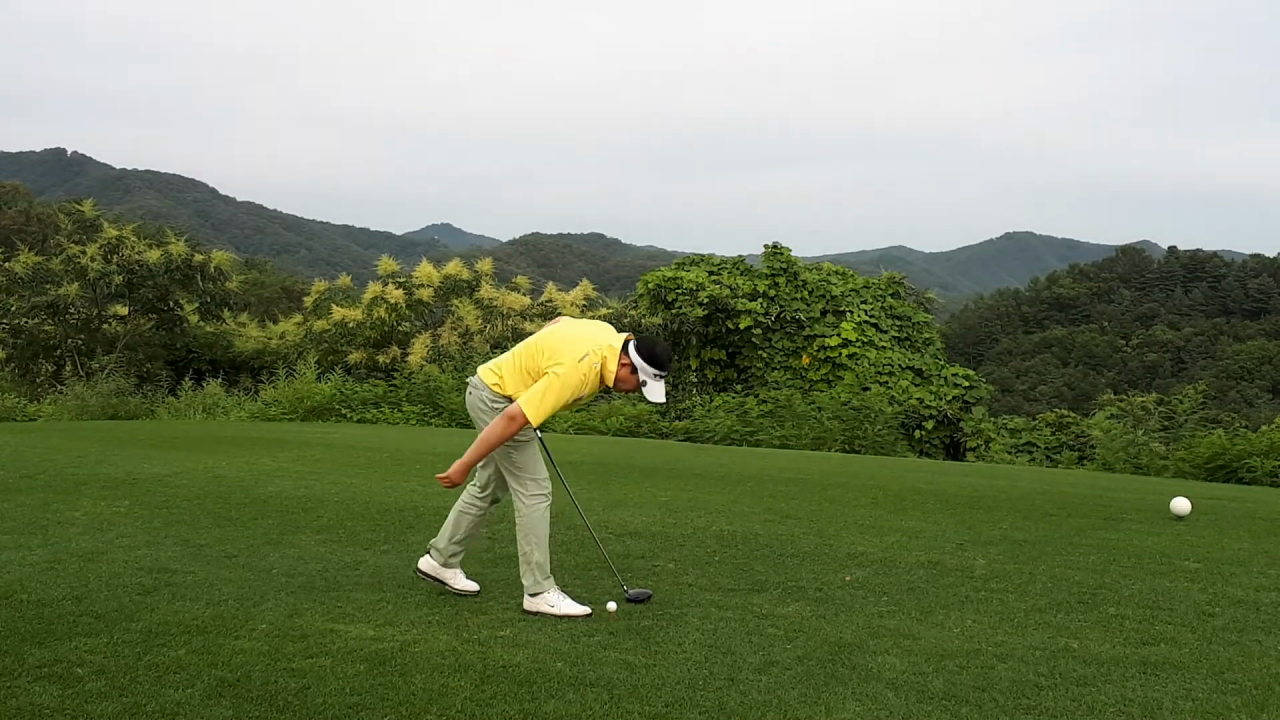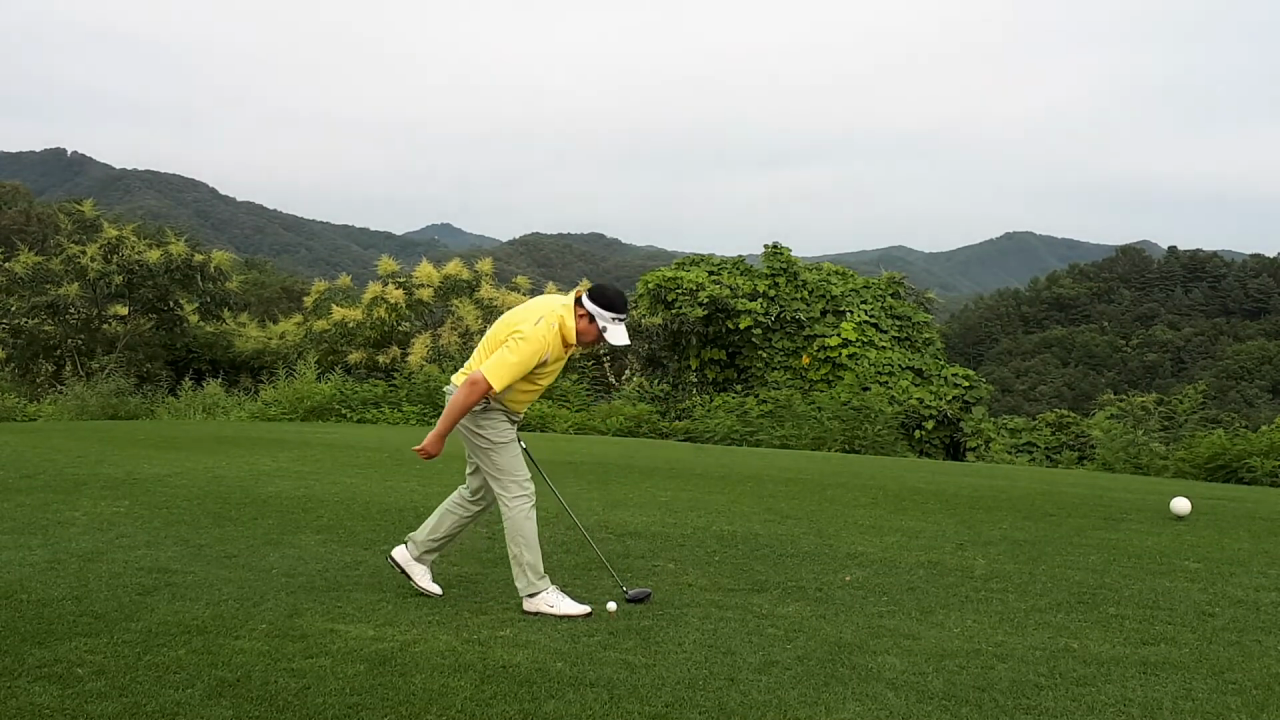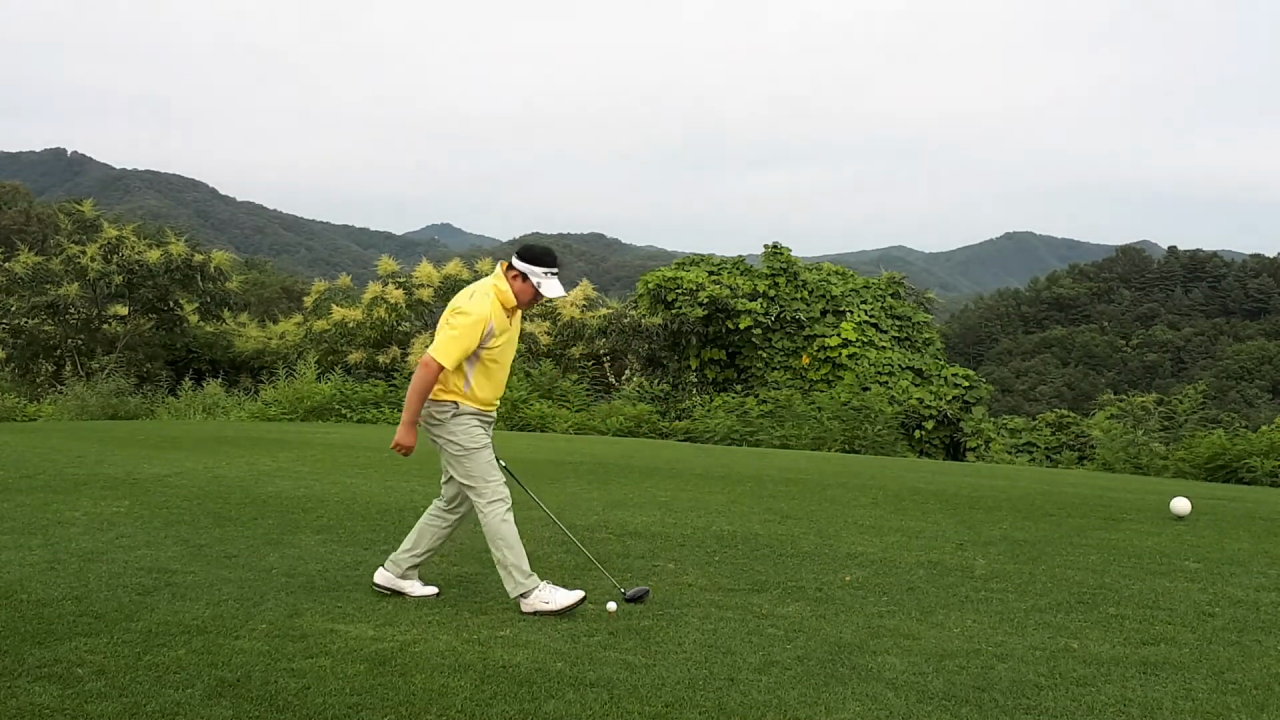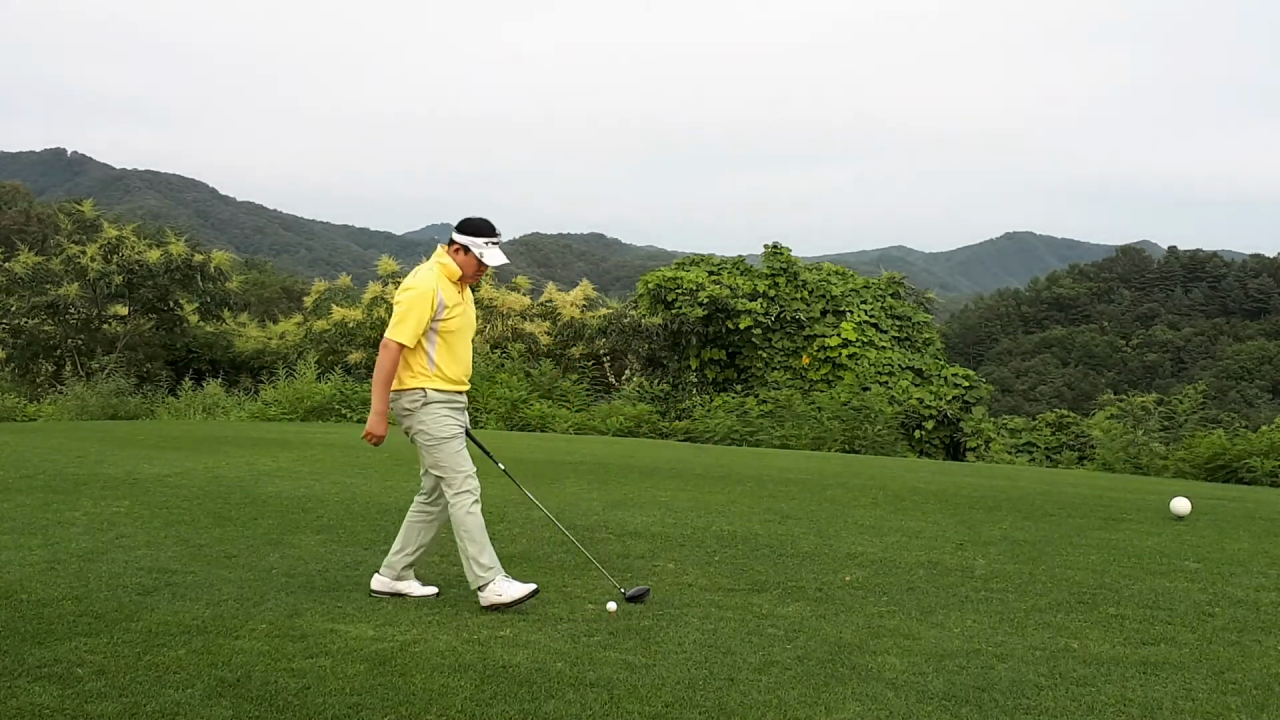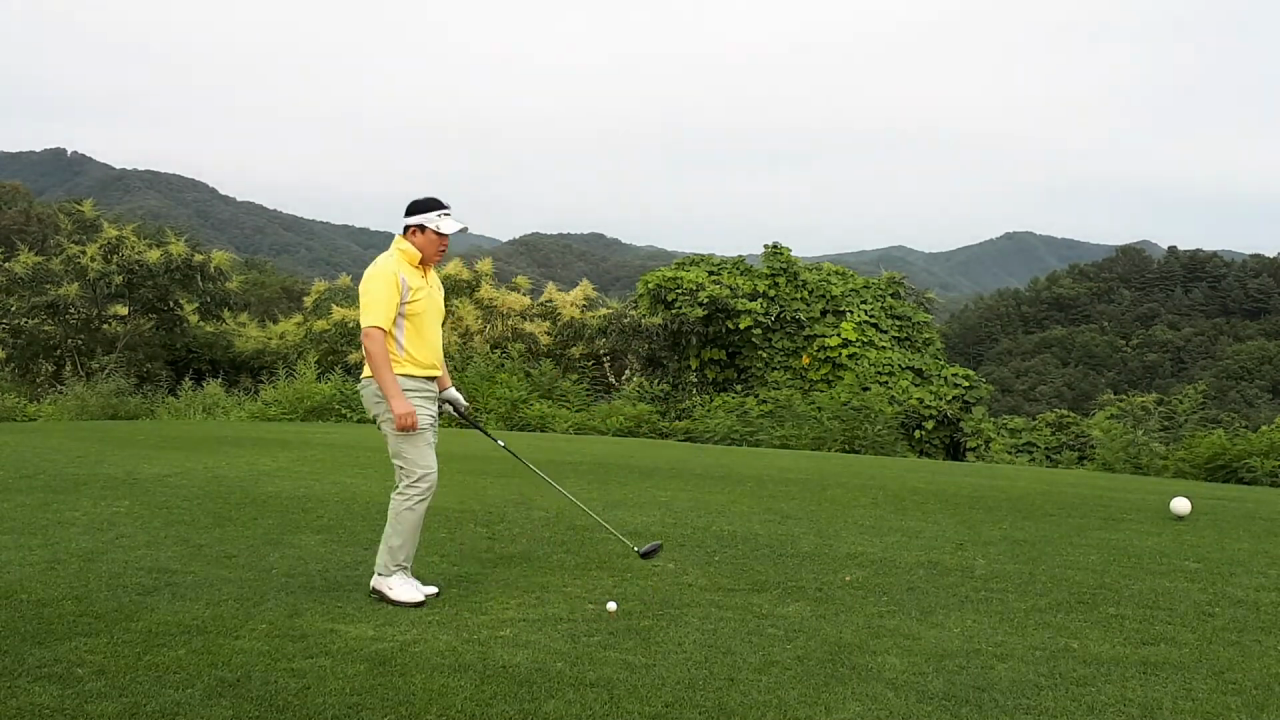
dt=0.2s
person 1, frame 1
left shoulder: (608, 337)
right shoulder: (579, 371)
left elbow: (555, 325)
right elbow: (512, 420)
right wrist: (466, 464)
left hip: (499, 393)
right hip: (494, 399)
left knee: (488, 486)
right knee: (534, 490)
left ankle: (442, 559)
right ankle: (540, 593)
person 1, frame 2
left shoulder: (563, 314)
right shoulder: (539, 335)
right elbow: (476, 383)
right wrist: (437, 436)
left hip: (495, 405)
right hip: (477, 406)
left knee: (479, 492)
right knee: (518, 494)
left ankle: (414, 551)
right ankle: (538, 593)
person 1, frame 3
left shoulder: (507, 305)
right shoulder: (479, 309)
right elbow: (429, 367)
right wrist: (408, 426)
left hip: (472, 413)
right hip: (453, 413)
left knee: (457, 500)
right knee: (493, 498)
left ankle: (397, 572)
right ankle: (532, 591)
person 1, frame 4
left shoulder: (459, 286)
right shoulder: (424, 285)
right elbow: (390, 349)
left wrist: (459, 398)
right wrist: (378, 413)
left hip: (447, 401)
right hip: (424, 402)
left knee: (436, 494)
right knee: (463, 487)
left ankle: (393, 575)
right ankle: (489, 583)
person 1, frame 5
left shoulder: (427, 274)
right shoulder: (387, 271)
right elbow: (373, 337)
left wrist: (446, 384)
right wrist: (395, 397)
left hip: (422, 392)
right hip: (398, 392)
left knee: (417, 481)
right knee: (417, 478)
left ankle: (393, 572)
right ankle: (391, 570)
